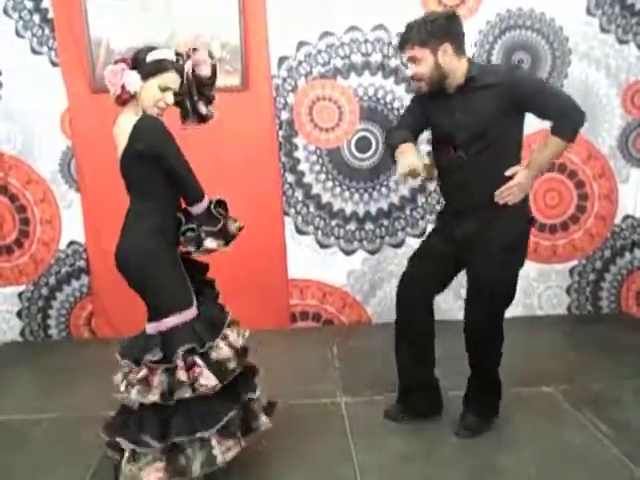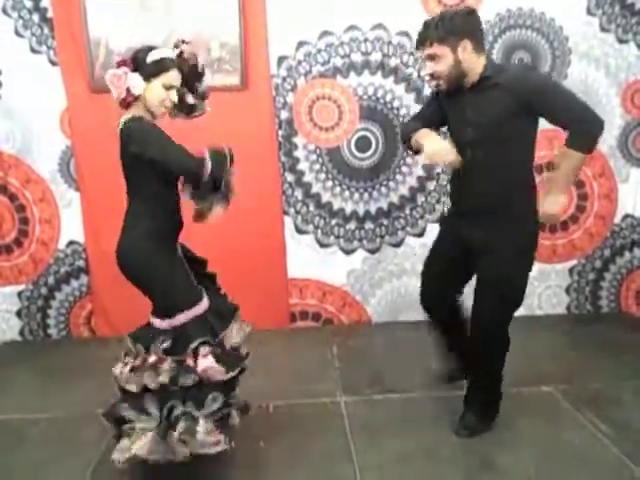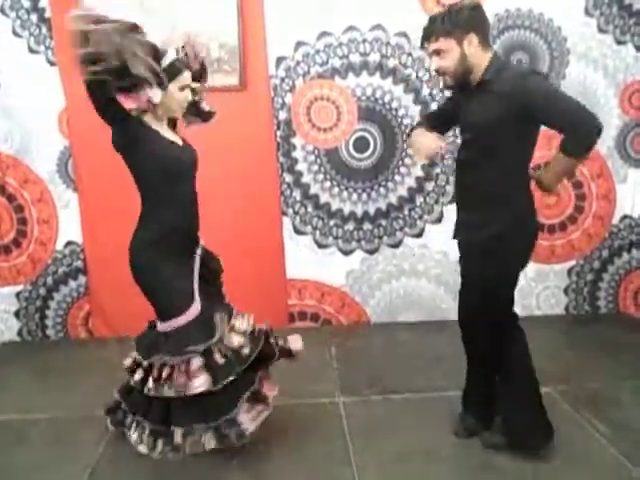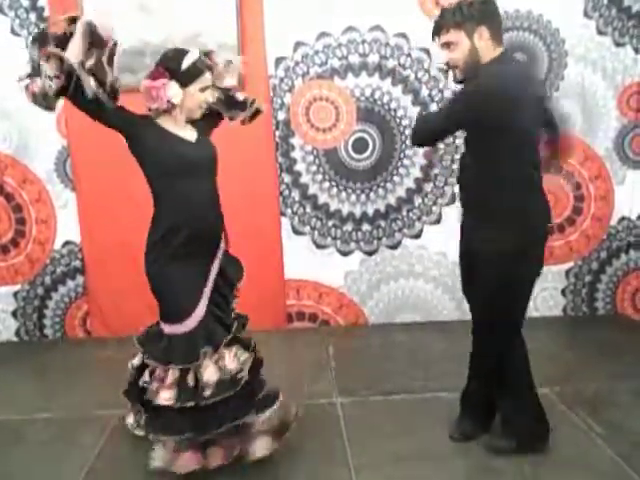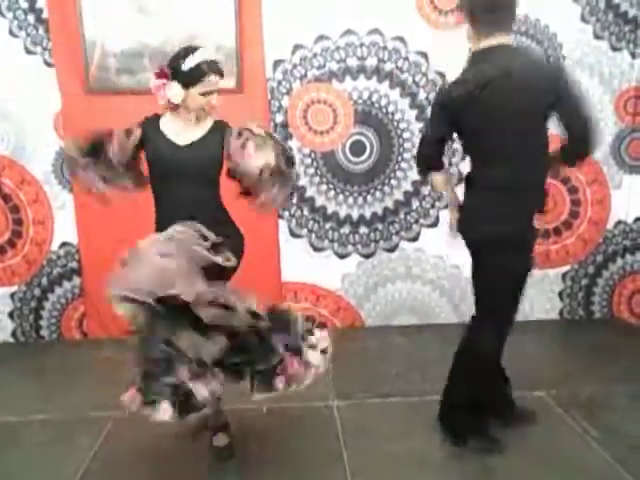
dt=0.3s
person 1, frame 1
left shoulder: (506, 82)
right shoulder: (430, 96)
left elbow: (569, 115)
right elbow: (400, 130)
left wrist: (531, 171)
right wrist: (406, 155)
left hip: (499, 224)
right hip: (453, 220)
left knee: (483, 318)
right knee: (412, 292)
left ankle: (481, 405)
right ankle: (417, 398)
person 1, frame 2
left shoulder: (522, 84)
right shoulder: (448, 93)
left elbow: (588, 125)
right elbow: (413, 126)
left wrist: (558, 189)
right wrist: (428, 140)
left hip: (508, 228)
right hip: (460, 223)
left knee: (490, 321)
right knee: (434, 297)
left ankle: (481, 405)
right ankle: (466, 358)
person 1, frame 3
left shoulder: (522, 86)
right shoulder: (467, 93)
left elbow: (585, 125)
right elbow: (430, 121)
left wrist: (546, 177)
right wrist: (422, 136)
left hip: (503, 230)
right hip: (478, 225)
left knee: (481, 321)
right knee: (496, 321)
left ankle: (500, 416)
right ankle: (484, 407)
person 1, frame 4
left shoulder: (491, 85)
right shoulder: (519, 79)
left elbow: (424, 132)
right elbow: (552, 131)
left hip: (511, 233)
right hip: (489, 228)
left knee: (498, 327)
right knee: (490, 322)
left ankle: (525, 428)
right ankle: (480, 410)
person 1, frame 5
left shoulder: (456, 90)
right shoulder: (542, 74)
left elbow: (427, 159)
right elbow: (583, 141)
left wrist: (449, 191)
right wrist: (552, 162)
left hip: (486, 220)
right hip: (506, 226)
left knee: (494, 317)
right knee: (492, 322)
left ankle: (492, 399)
right ankle: (460, 419)
person 2, frame 1
left shoulder: (129, 125)
right shoulder: (149, 129)
left elbow: (192, 106)
right elbow: (187, 182)
left wrist: (194, 72)
right wrist: (209, 218)
left hip: (145, 244)
right hip: (149, 249)
left knee: (186, 327)
right knee: (184, 337)
right ankle: (170, 444)
person 2, frame 2
left shoulder: (139, 125)
right shoulder: (139, 130)
left elbow: (187, 100)
right elbow: (190, 167)
left wrist: (187, 63)
right wrist: (216, 163)
left hip: (151, 244)
right hip: (147, 249)
left knee: (179, 322)
right knee: (194, 326)
right ankle: (179, 423)
person 2, frame 3
left shoulder: (170, 129)
right shoulder: (130, 130)
left elbow: (198, 108)
right elbow: (100, 85)
left wrist: (183, 57)
left hip: (184, 249)
right hip: (157, 256)
left knee: (206, 326)
right knee: (193, 334)
person 2, frame 4
left shoulder: (200, 126)
right shoulder: (141, 129)
left elbow: (234, 107)
right elbow: (84, 97)
left wrist: (222, 79)
right wrist: (80, 41)
left hip: (213, 248)
right hip: (170, 255)
left knee: (215, 333)
right knee: (190, 340)
right ankle: (192, 437)
person 2, frame 5
left shoulder: (221, 133)
right shoulder: (152, 127)
left elbow: (266, 178)
right elbow: (116, 163)
left wrist: (258, 156)
right wrist: (115, 147)
left hip: (215, 242)
right hip: (167, 245)
right ankle: (214, 416)
